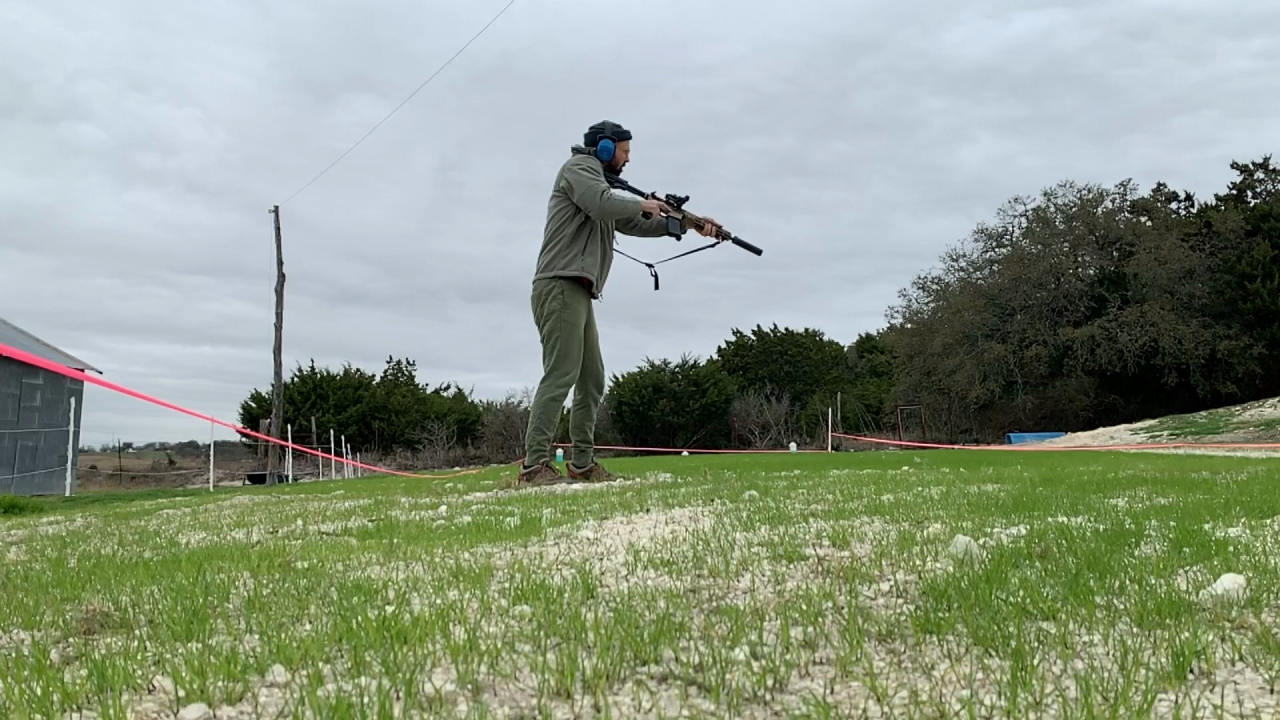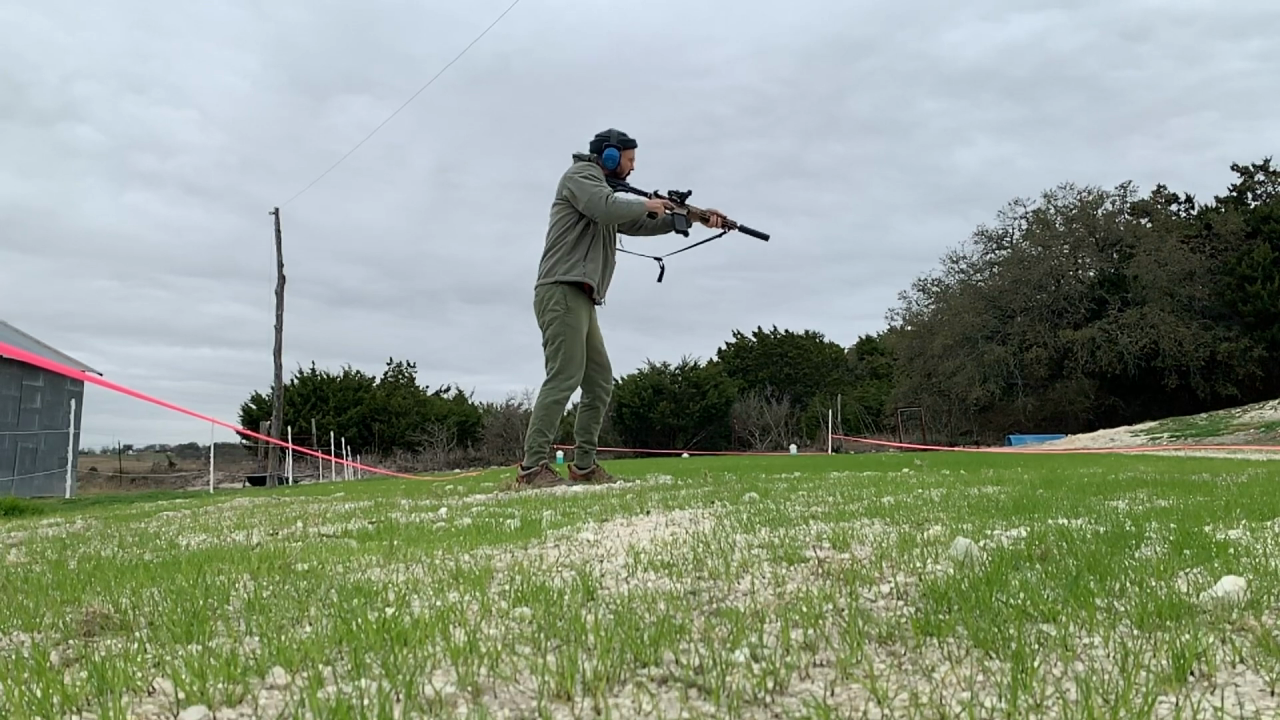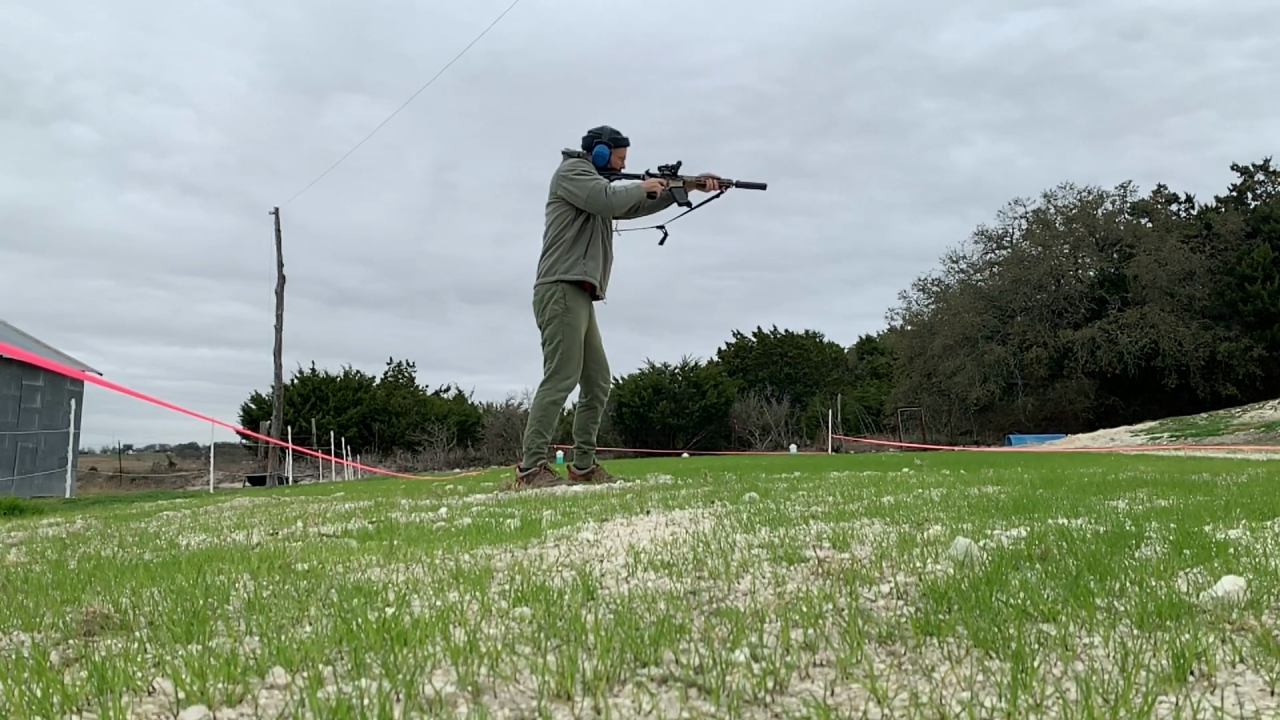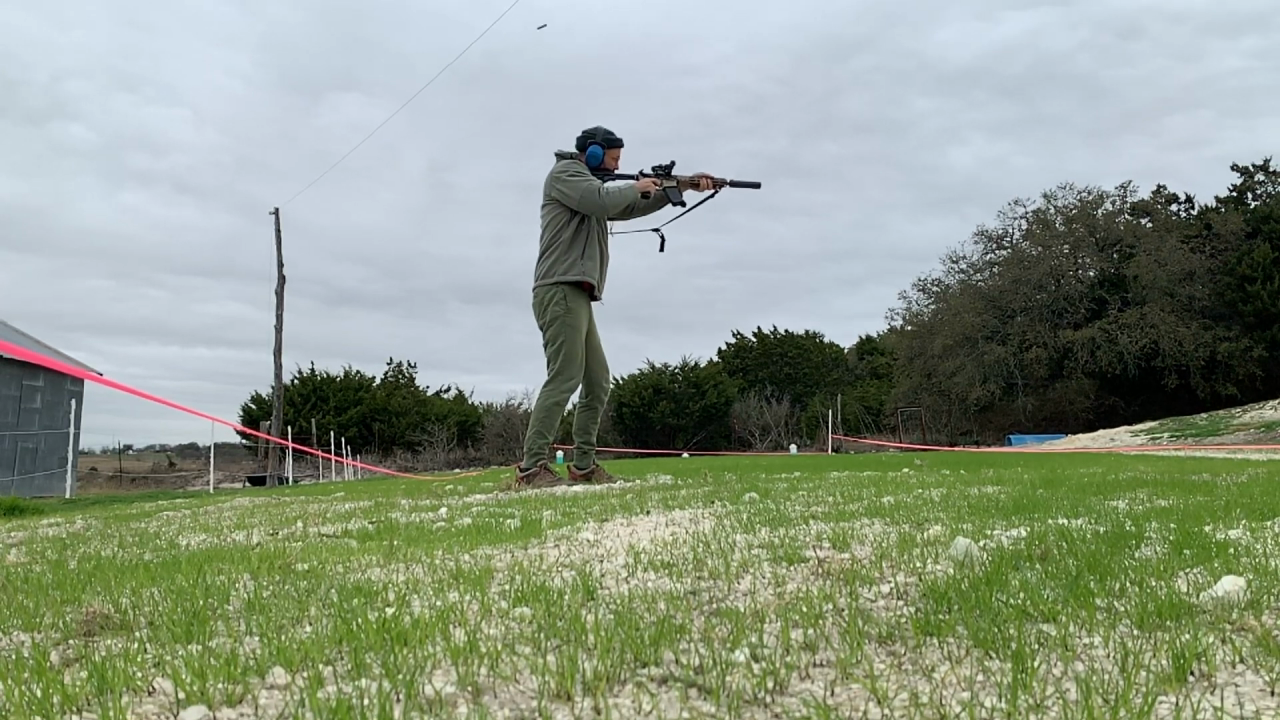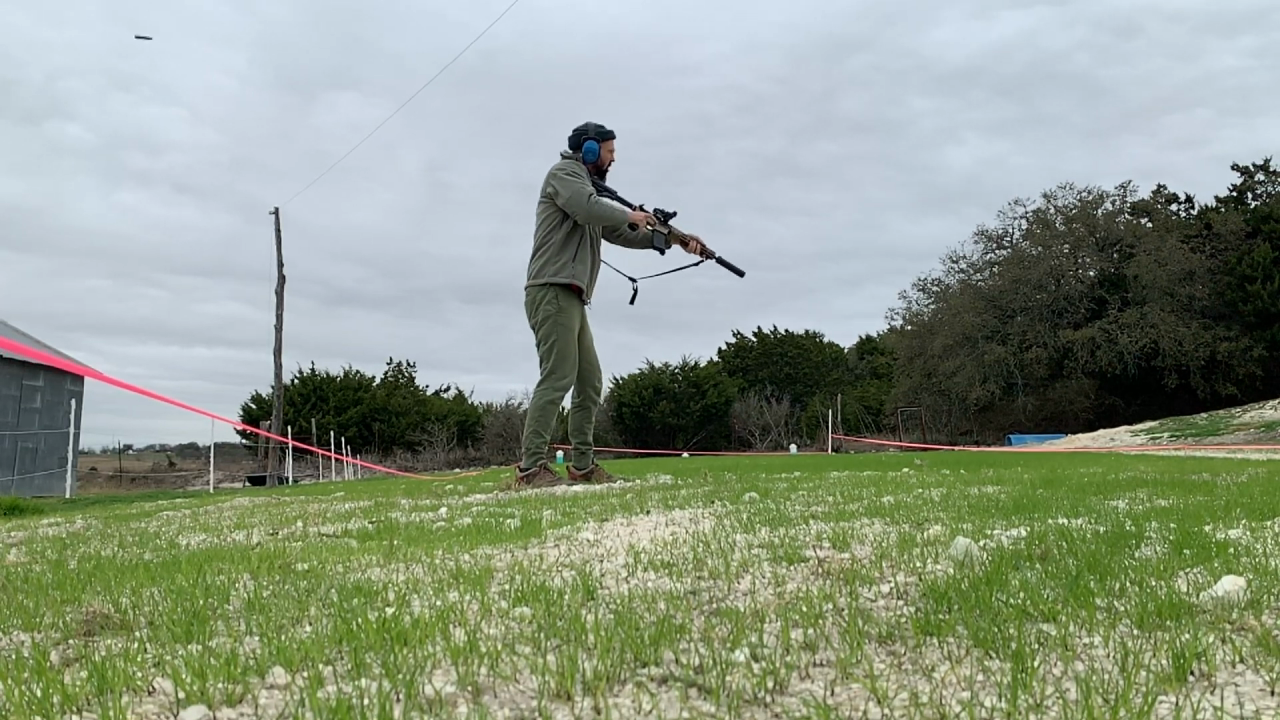
dt=1s
person 1, frame 1
left shoulder: (600, 183)
right shoulder: (579, 166)
left elbow: (636, 225)
right elbow: (602, 205)
right wrist: (643, 205)
left hip: (578, 292)
right hip: (561, 287)
left knee: (592, 379)
right knee: (561, 374)
left ankle: (582, 462)
right ankle: (534, 465)
person 1, frame 2
left shoulder: (603, 190)
right shoulder: (581, 174)
left elbow: (640, 225)
right elbow: (607, 209)
right wrist: (647, 204)
left hip: (580, 298)
right hip: (562, 293)
left knee: (600, 381)
right knee: (564, 377)
left ankle: (584, 465)
right ankle: (533, 467)
person 1, frame 3
left shoulder: (597, 186)
right shoulder: (572, 170)
left elbow: (637, 206)
right elbow: (610, 200)
left wrist: (688, 186)
right wrist: (642, 186)
left hip: (578, 295)
right hip: (562, 291)
left knee: (597, 381)
right knee: (562, 378)
left ankle: (583, 465)
right ankle: (531, 467)
person 1, frame 4
left shoulder: (590, 187)
right shoulder: (565, 172)
left elbow: (632, 207)
right elbow: (604, 201)
left wrist: (682, 187)
right wrist: (636, 187)
left hip: (576, 296)
right hip: (561, 292)
left knee: (597, 382)
right knee: (565, 377)
left ankle: (584, 464)
right ankle: (531, 467)
person 1, frame 5
left shoulder: (588, 188)
right shoulder: (565, 172)
left elbow: (622, 234)
right elbow: (589, 210)
right wrist: (630, 214)
left hip: (570, 297)
right hip: (553, 292)
left knee: (589, 382)
right knee: (558, 377)
left ankle: (582, 464)
right ankle: (531, 467)
